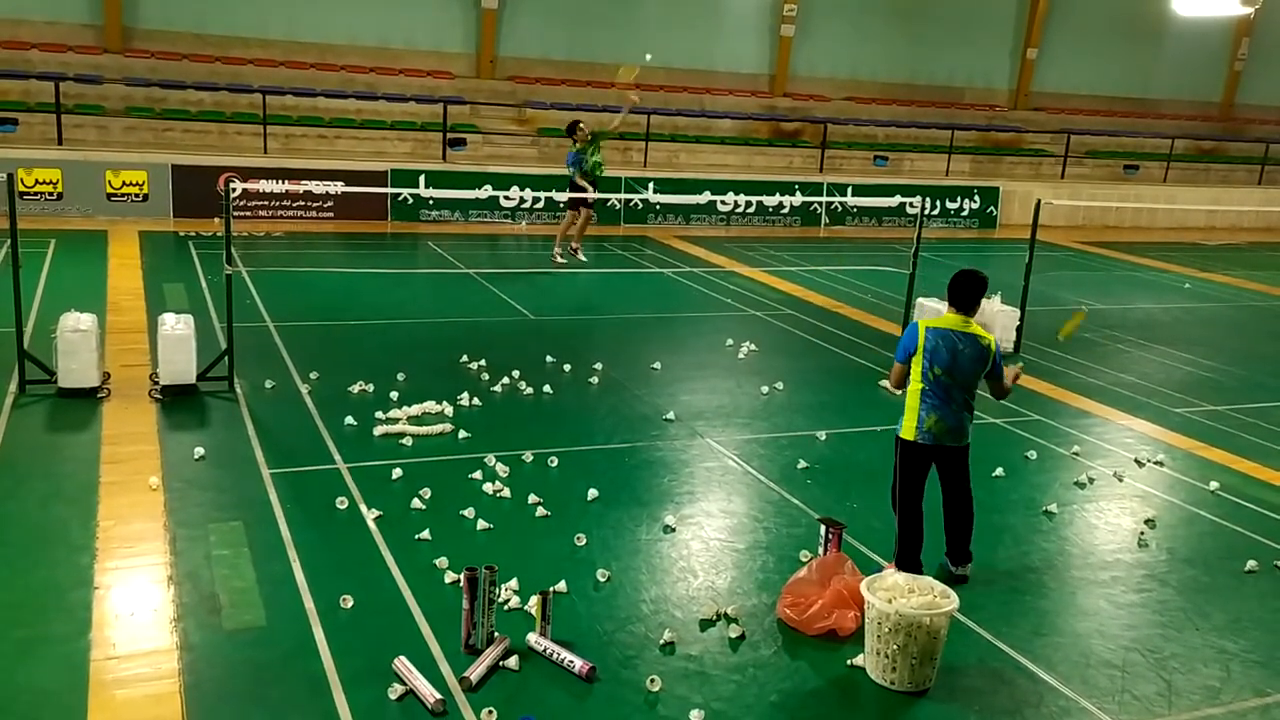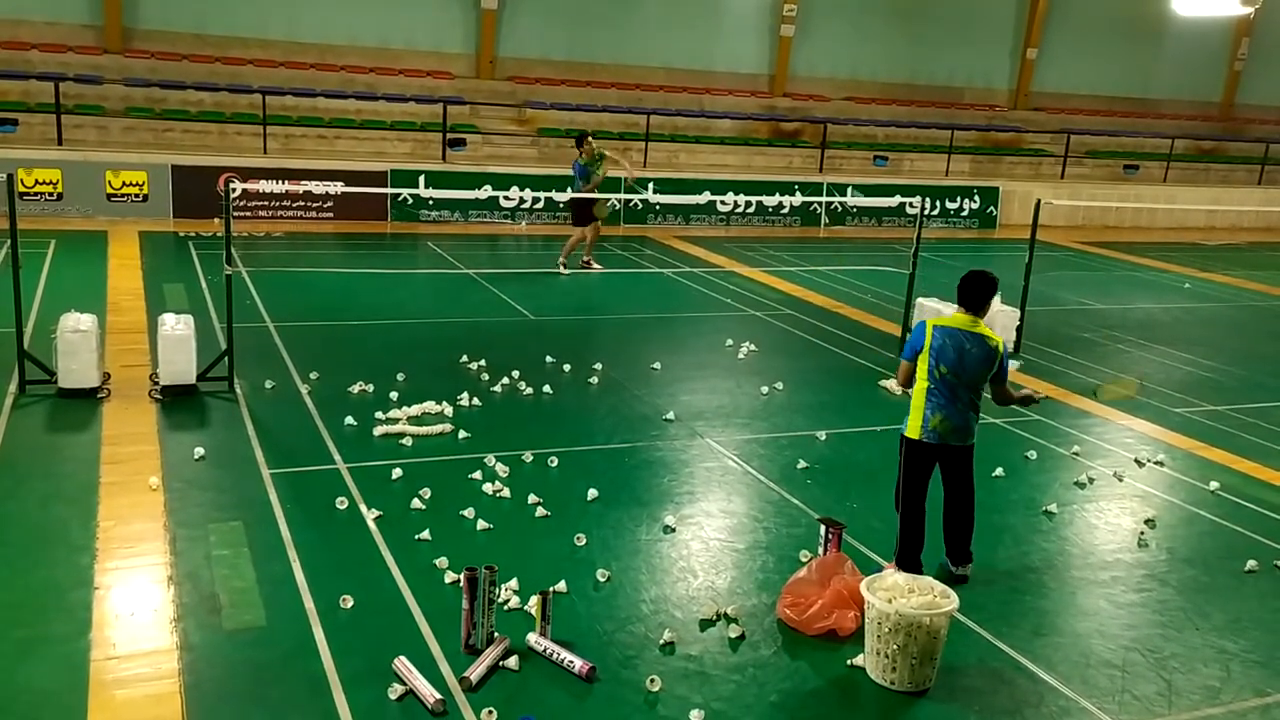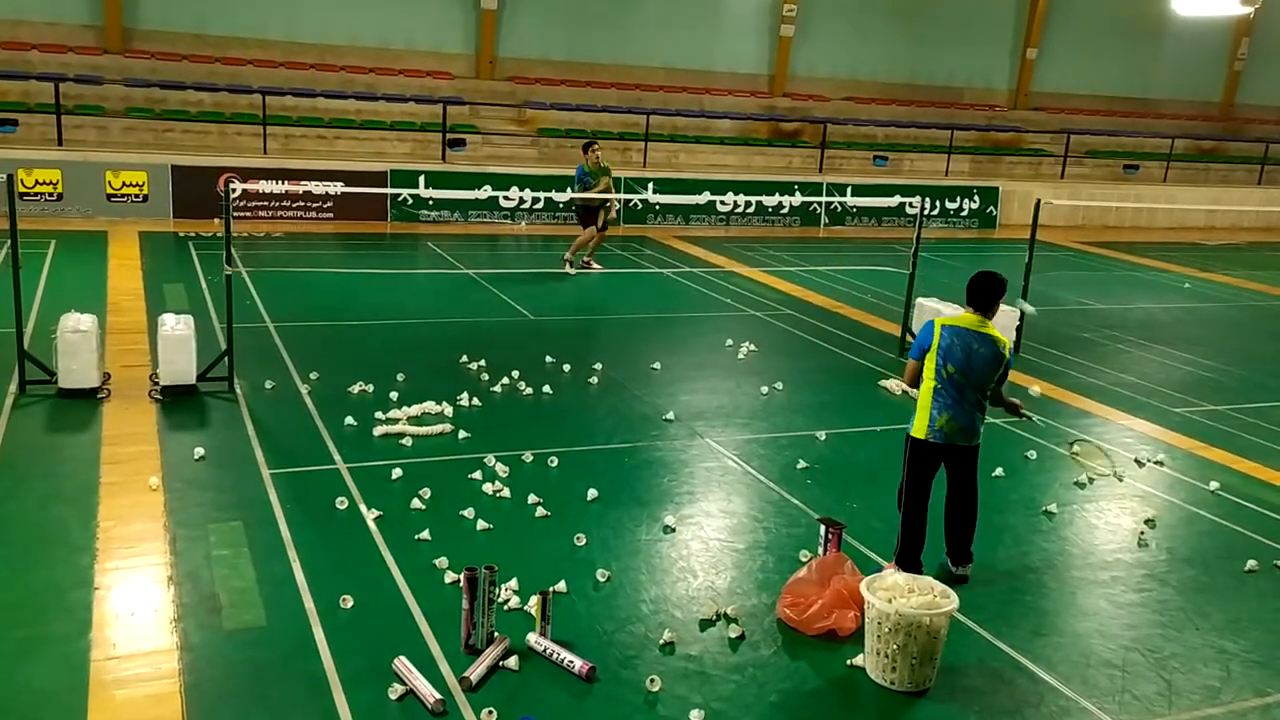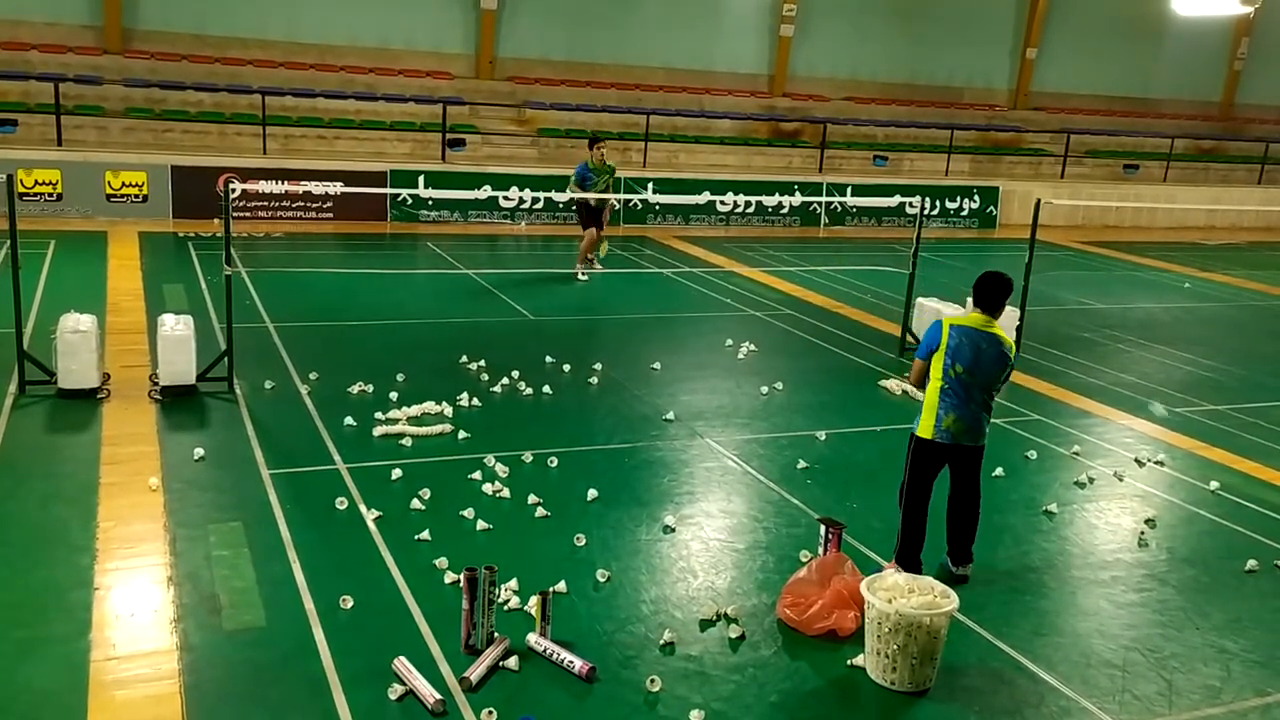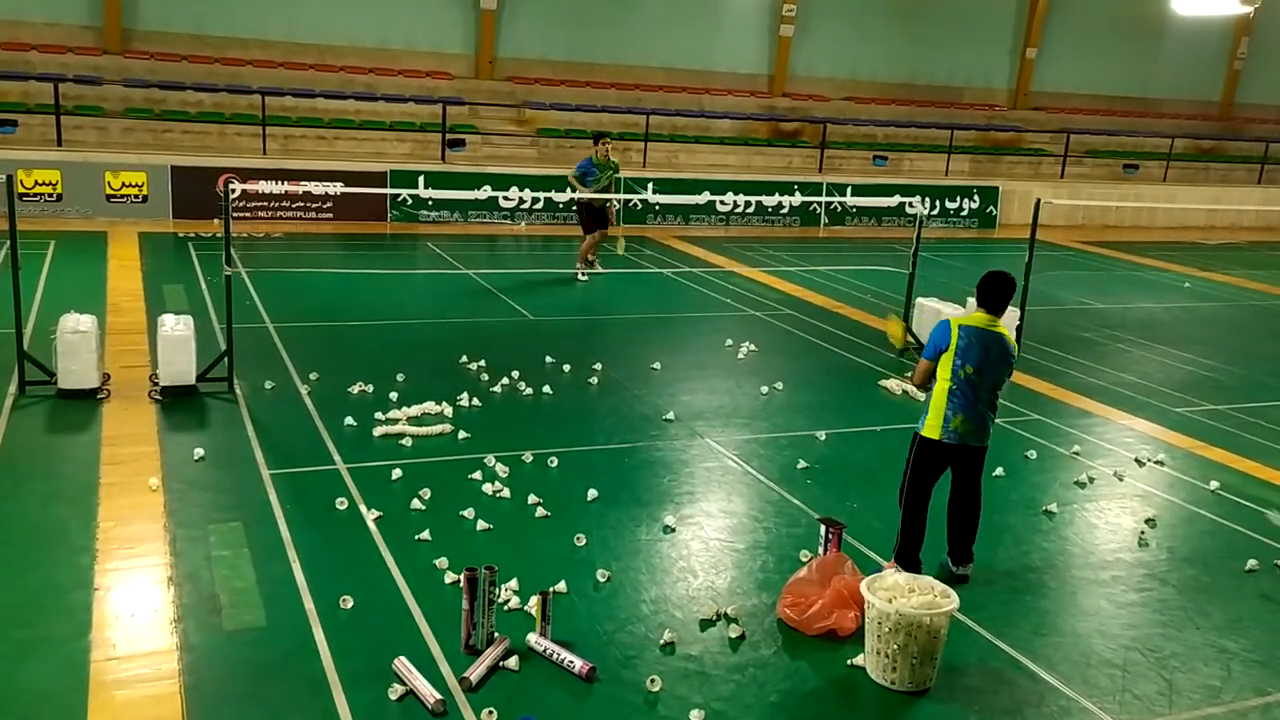
dt=0.1s
person 1, frame 1
left shoulder: (920, 331)
right shoulder: (987, 344)
left elbow: (895, 381)
right elbow: (1000, 391)
right wrist: (1010, 378)
left hip: (917, 432)
right hip: (957, 435)
left knee: (907, 500)
right knee: (957, 497)
left ankle: (907, 568)
right ankle: (960, 562)
person 1, frame 2
left shoulder: (927, 329)
right shoulder: (995, 345)
left elbow: (902, 380)
right elbow: (1002, 398)
right wrist: (1025, 396)
left hip: (922, 431)
right hip: (963, 434)
left knee: (911, 500)
right knee: (960, 498)
left ankle: (907, 567)
right ankle: (959, 562)
person 1, frame 3
left shoulder: (935, 329)
right shoulder: (1001, 347)
left elbow: (909, 379)
right elbow: (995, 396)
right wrist: (1013, 405)
left hip: (928, 431)
right hip: (968, 434)
left knee: (913, 499)
right knee: (962, 497)
left ankle: (907, 567)
right ankle: (960, 561)
person 1, frame 4
left shoulder: (943, 329)
right shoulder: (1006, 348)
left elbow: (915, 378)
left hip: (933, 430)
right hip: (973, 436)
left knee: (915, 498)
right knee: (965, 498)
left ankle: (907, 566)
right ankle: (960, 562)
person 1, frame 5
left shoulder: (950, 328)
right shoulder: (1009, 346)
left elbow: (920, 379)
left wrist: (918, 374)
left hip: (938, 430)
right hip: (977, 435)
left knee: (914, 496)
right knee: (966, 498)
left ankle: (906, 566)
right ankle: (960, 562)
